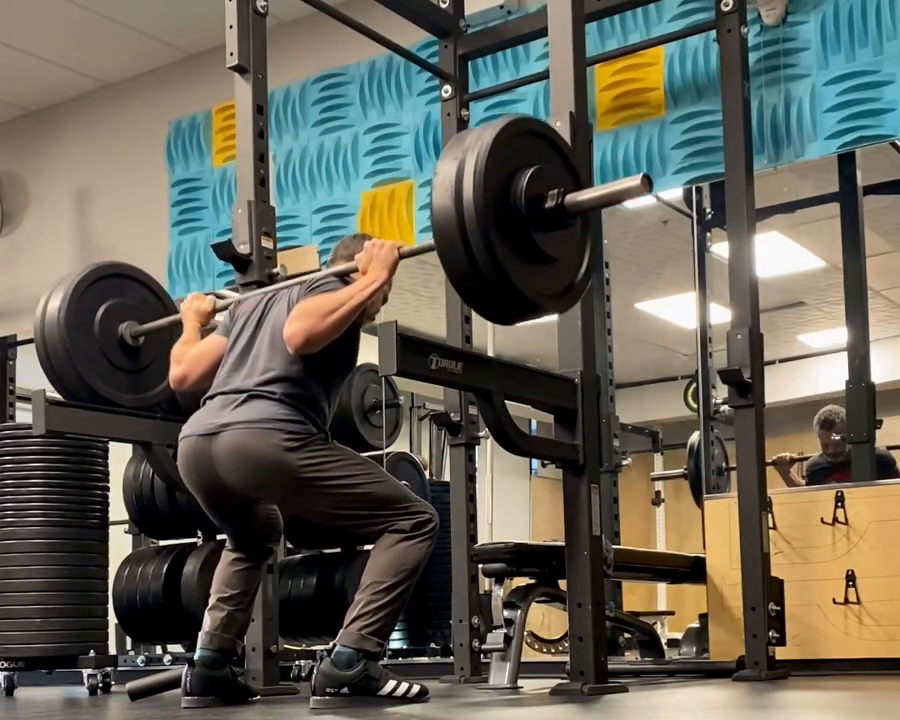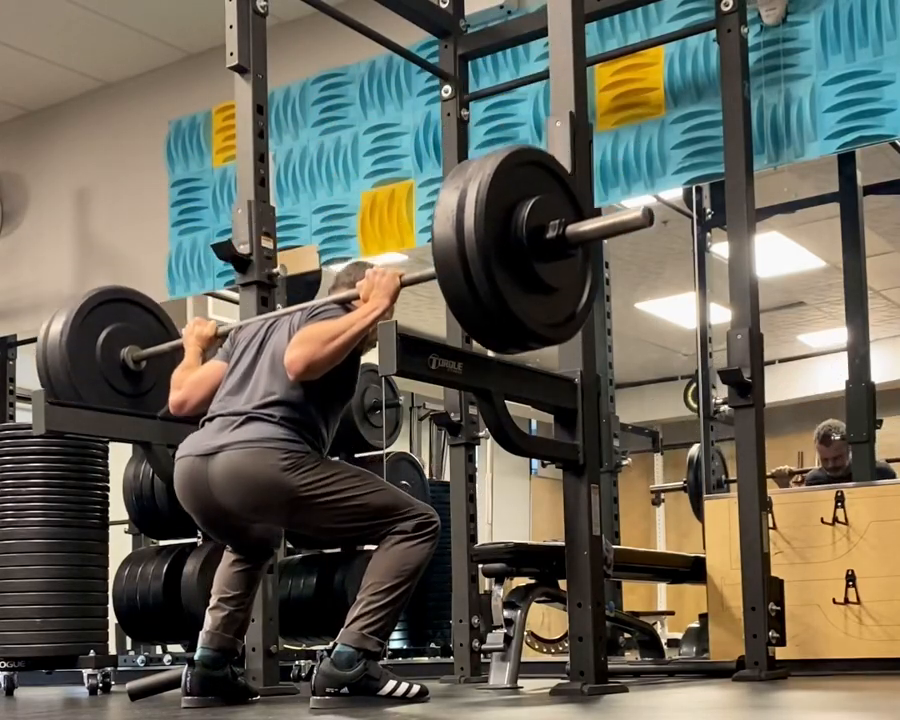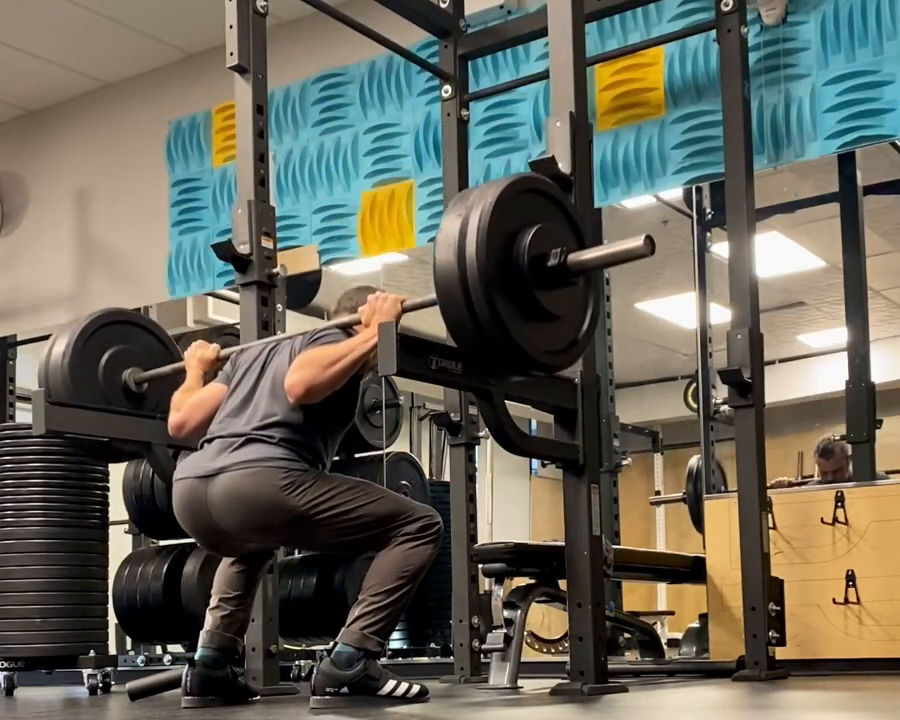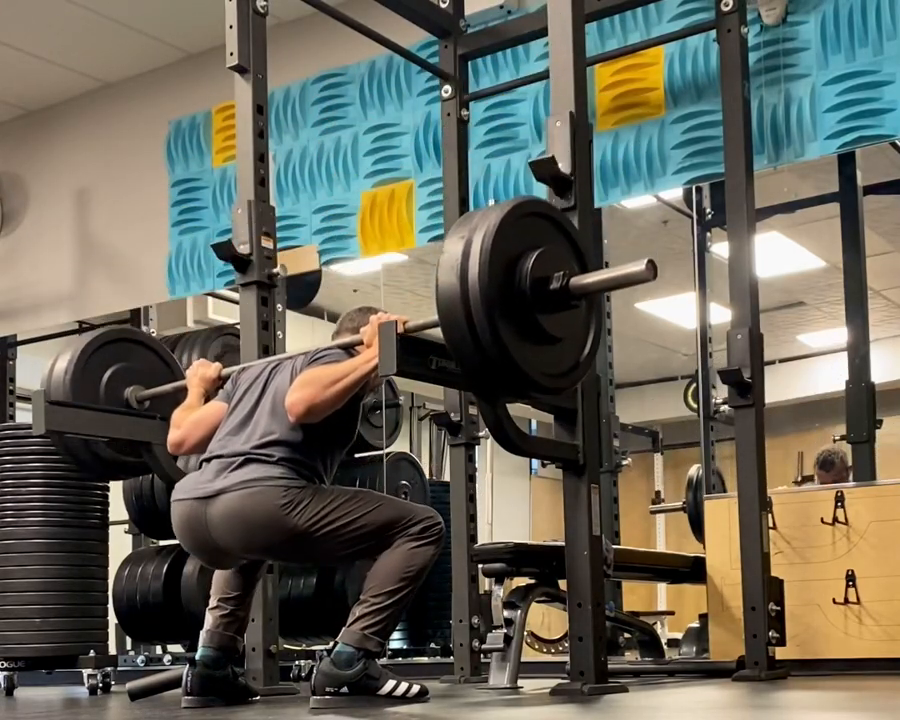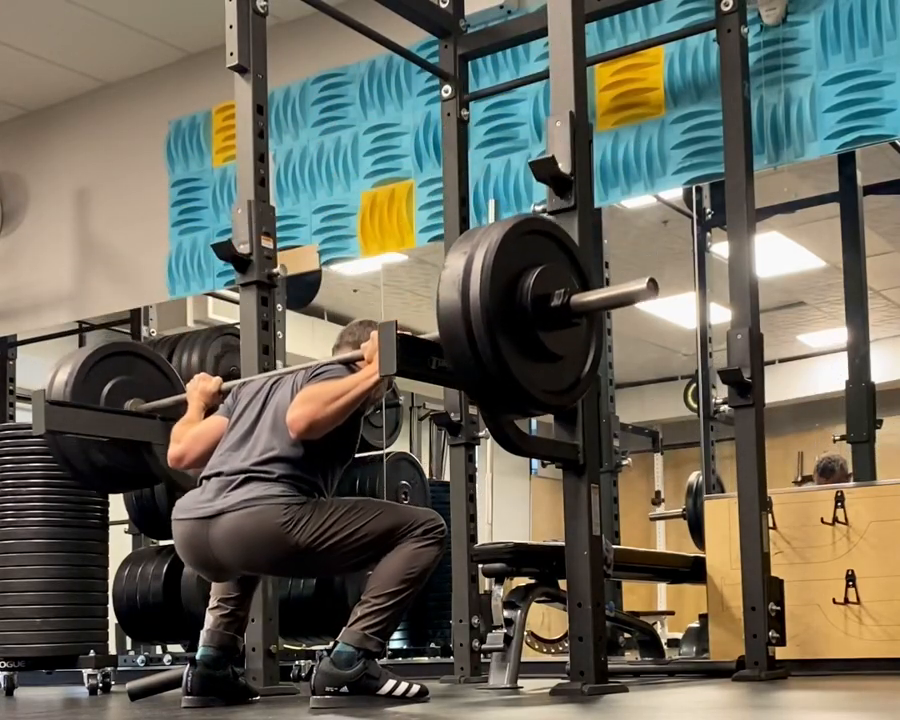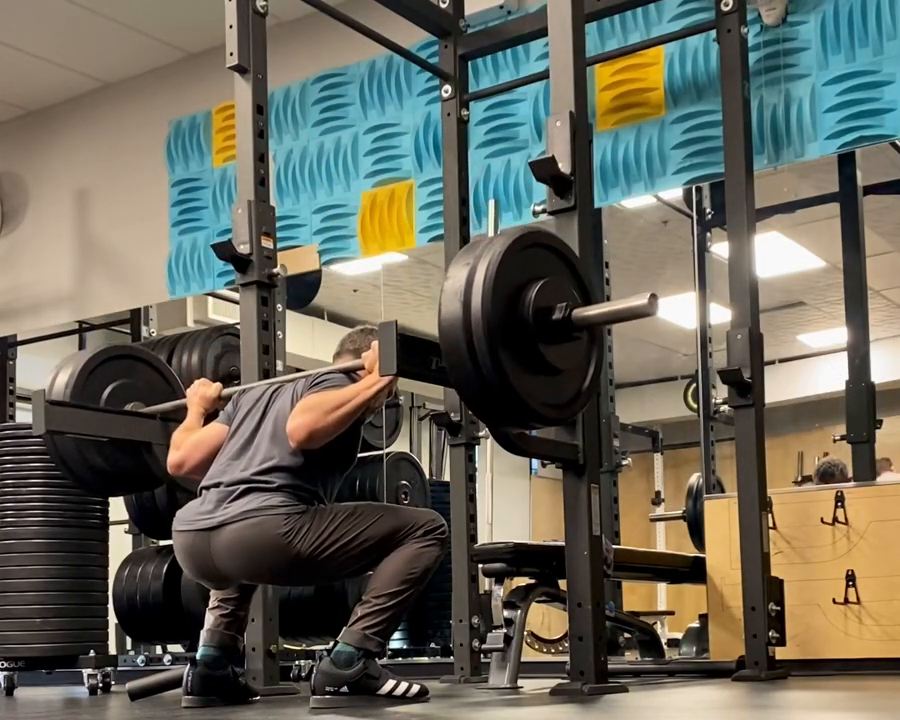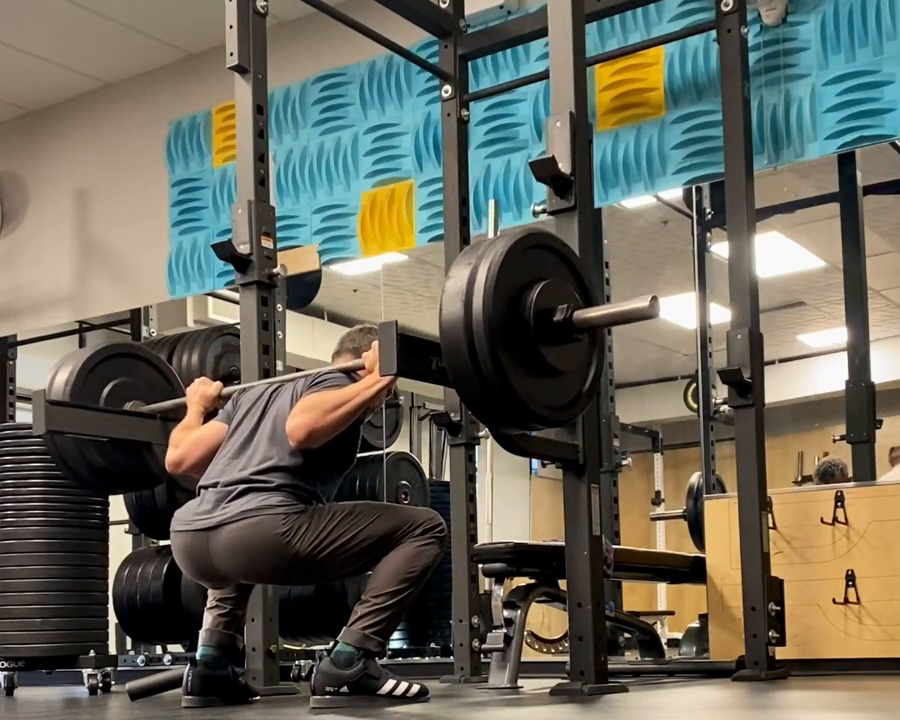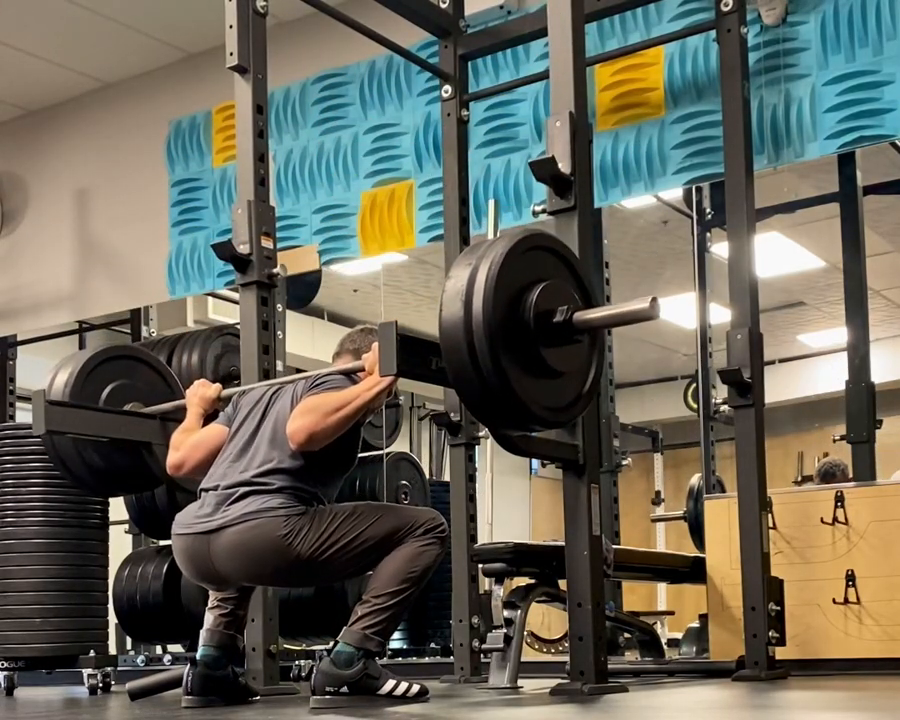
dt=0.2s
person 1, frame 1
left shoulder: (254, 302)
right shoulder: (337, 290)
left elbow: (182, 375)
right elbow: (299, 334)
left wrist: (192, 323)
right wrist: (375, 278)
left hip: (195, 446)
right hip: (262, 439)
left knee: (253, 539)
right knee: (412, 520)
left ankle: (210, 666)
right ankle: (348, 665)
person 1, frame 2
left shoulder: (254, 329)
right shoulder: (337, 317)
left elbow: (181, 400)
right elbow: (300, 360)
left wrist: (194, 348)
right wrist: (375, 307)
left hip: (191, 469)
right hip: (258, 462)
left knee: (251, 543)
right knee: (415, 523)
left ankle: (210, 667)
right ankle: (348, 666)
person 1, frame 3
left shoulder: (255, 351)
right shoulder: (338, 341)
left elbow: (180, 421)
right elbow: (300, 384)
left wrist: (196, 371)
right wrist: (377, 335)
left hip: (189, 492)
right hip: (257, 483)
left knee: (249, 544)
right knee: (418, 526)
left ankle: (211, 667)
right ankle: (348, 667)
person 1, frame 4
left shoulder: (255, 370)
right shoulder: (339, 359)
left elbow: (180, 439)
right elbow: (301, 402)
left wrist: (197, 389)
right wrist: (378, 354)
left hip: (188, 513)
right hip: (256, 503)
left knee: (245, 548)
right knee: (421, 527)
left ankle: (210, 667)
right ankle: (347, 667)
person 1, frame 5
left shoulder: (255, 385)
right shoulder: (339, 374)
left elbow: (181, 454)
right elbow: (302, 419)
left wrist: (197, 403)
right wrist: (379, 369)
left hip: (190, 533)
right hip: (258, 521)
right knee: (424, 530)
left ankle: (211, 667)
right ankle: (347, 667)
person 1, frame 6
left shoulder: (257, 392)
right shoulder: (339, 383)
left elbow: (180, 460)
right elbow: (302, 429)
left wrist: (197, 408)
right wrist: (380, 378)
left hip: (191, 542)
right hip: (260, 531)
right knee: (424, 530)
left ankle: (211, 666)
right ankle: (347, 667)
person 1, frame 7
left shoulder: (256, 391)
right shoulder: (340, 382)
left elbow: (178, 458)
right elbow: (302, 428)
left wrist: (197, 406)
right wrist: (380, 378)
left hip: (189, 543)
right hip: (258, 532)
right knee: (424, 529)
left ankle: (211, 667)
right ankle: (347, 668)
person 1, frame 8
left shoulder: (256, 394)
right shoulder: (339, 384)
left elbow: (179, 461)
right elbow: (302, 432)
left wrist: (196, 409)
right wrist: (379, 380)
left hip: (190, 546)
right hip: (260, 535)
right knee: (425, 529)
left ankle: (211, 667)
right ankle: (347, 667)
